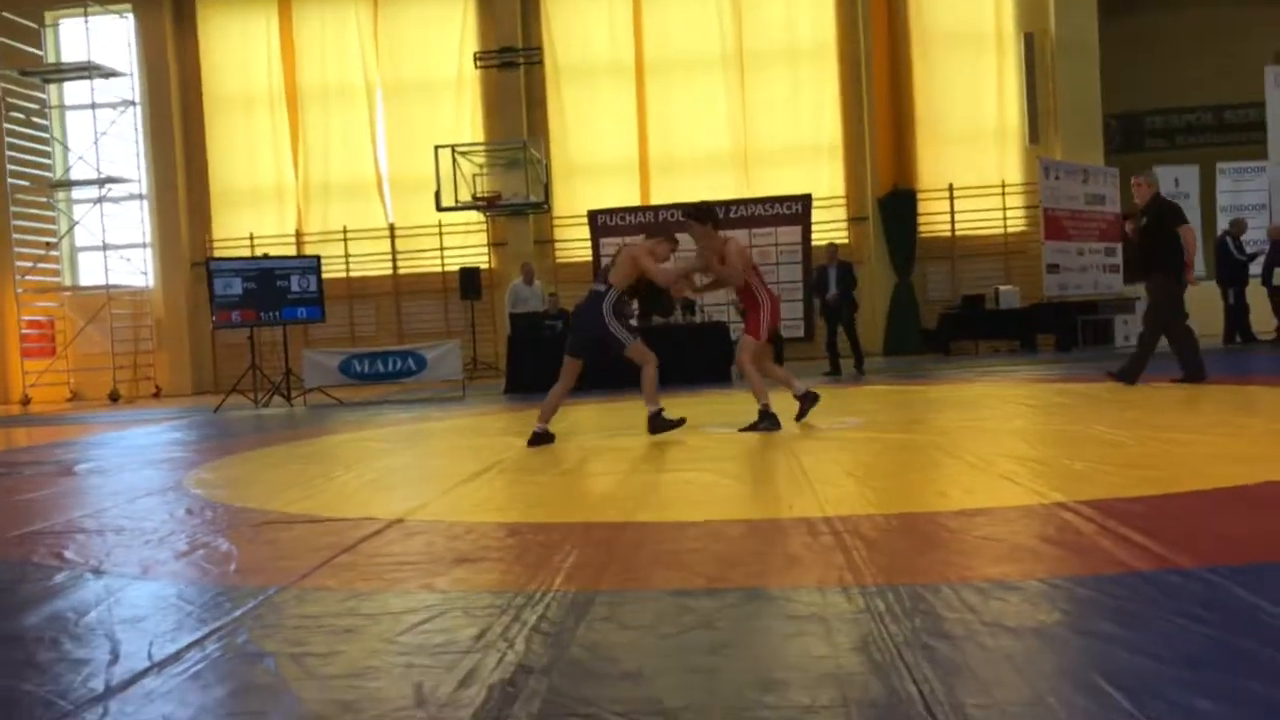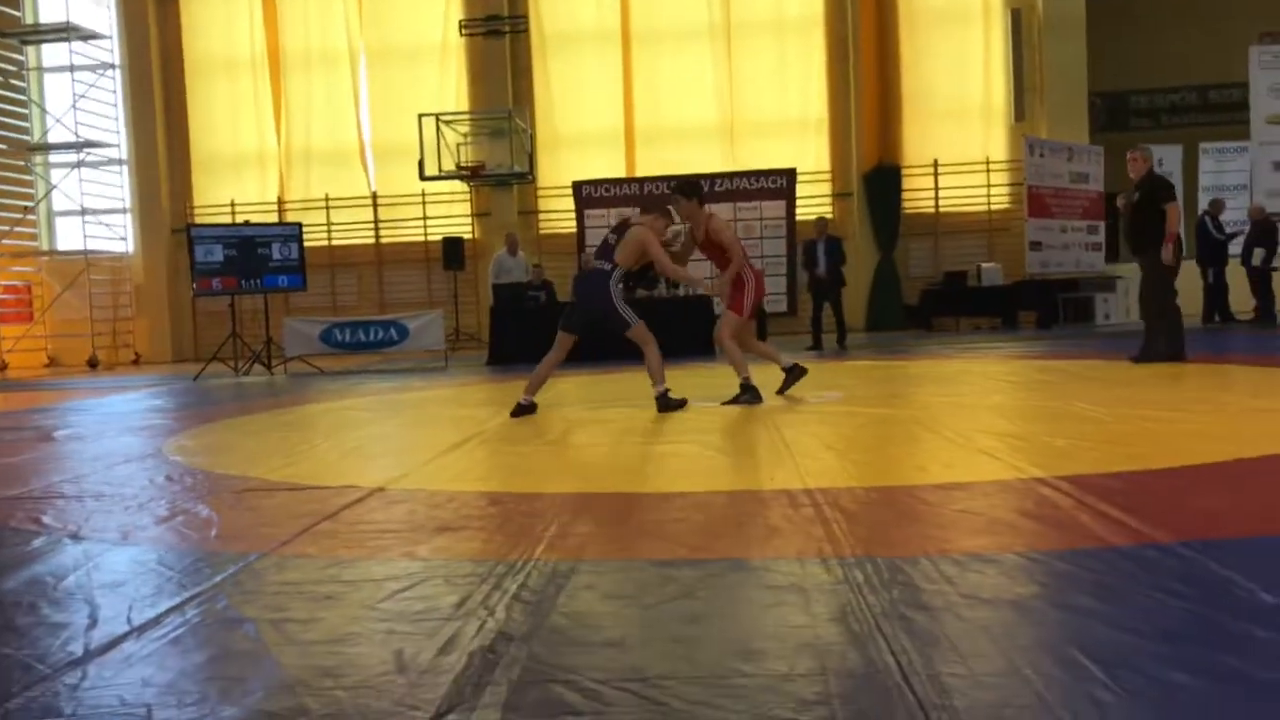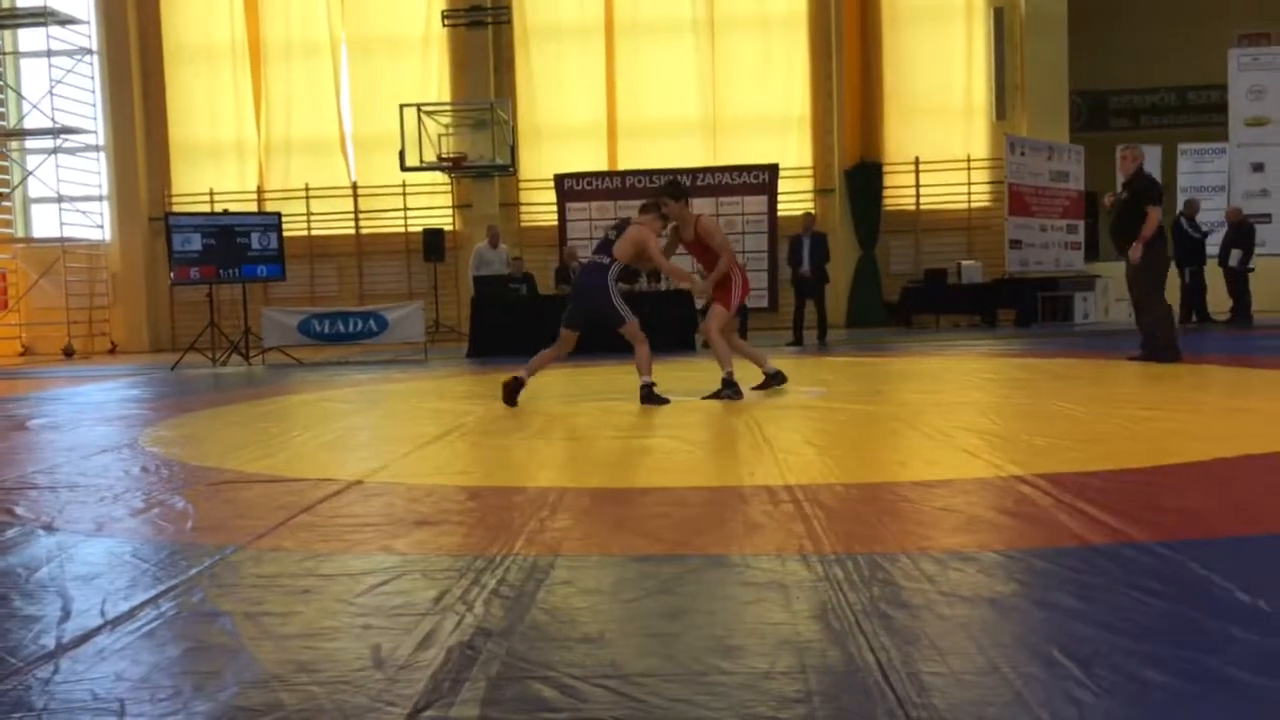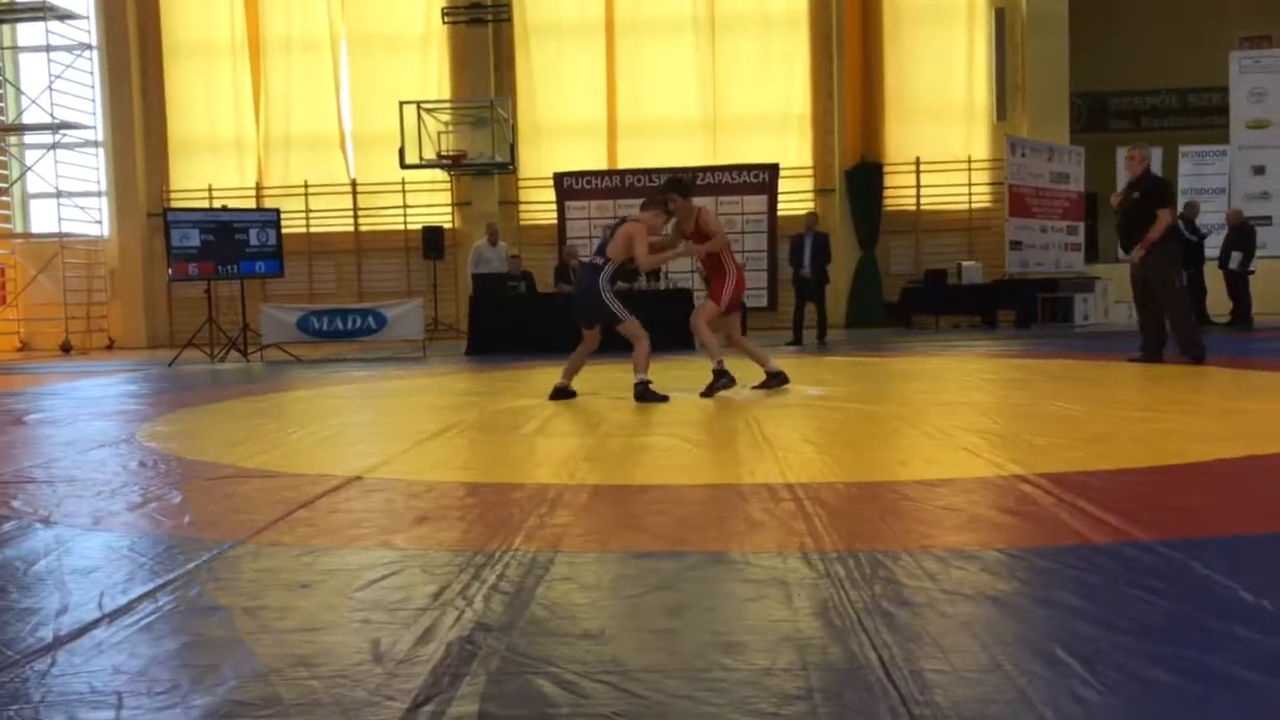
dt=0.2s
person 1, frame 1
left shoulder: (731, 247)
right shoulder: (712, 250)
left elbow: (737, 280)
right elbow: (724, 280)
left wrist: (710, 262)
right wrist: (697, 289)
left hip: (764, 306)
right hip: (755, 308)
left knee: (743, 359)
right knee: (761, 363)
left ankle: (768, 416)
right ankle: (804, 394)
person 1, frame 2
left shoulder: (714, 224)
right shoulder: (693, 231)
left elbow: (738, 253)
right elbow: (680, 259)
left wrist: (725, 279)
left hip: (747, 283)
right hip: (740, 285)
left knee: (722, 334)
right knee: (745, 340)
left ankle: (749, 389)
right ankle: (791, 368)
person 1, frame 3
left shoulder: (704, 224)
right shoulder: (676, 231)
left elbow: (728, 255)
right elbow: (663, 257)
left wrist: (710, 281)
left hip: (733, 281)
right hip: (721, 283)
left knee: (710, 328)
right knee: (727, 336)
left ankle: (730, 384)
right ankle: (772, 373)
person 1, frame 4
left shoulder: (704, 216)
right shoulder: (679, 224)
left elbow: (723, 239)
left wrist: (702, 248)
left hip: (730, 277)
right hip: (719, 279)
left knee: (698, 321)
right knee: (734, 336)
left ankle: (721, 373)
right ankle: (775, 373)
person 2, frame 1
left shoulder: (1165, 208)
right shoulder: (1144, 213)
left elbow: (1188, 233)
left wrist: (1189, 266)
right wrist: (1132, 234)
left hip: (1168, 276)
right hip: (1157, 277)
left knee: (1153, 324)
right knee: (1174, 326)
left ankle: (1131, 372)
right ankle: (1194, 371)
person 2, frame 2
left shoulder: (1157, 184)
right shoulder: (1139, 188)
left elbow: (1173, 211)
left wrist: (1169, 243)
right wrist: (1124, 208)
left hip: (1159, 252)
right hip: (1148, 253)
left knee: (1151, 301)
right knee: (1163, 303)
left ankle: (1153, 350)
right ankle: (1174, 350)
person 2, frame 3
left shoulder: (1146, 183)
right shoulder: (1127, 187)
left elbow: (1154, 215)
left wrist: (1138, 243)
right wrist: (1111, 207)
left hip: (1147, 252)
right hip: (1134, 254)
left knee: (1152, 300)
right knee: (1141, 302)
left ankle: (1167, 349)
right ankle: (1150, 349)
person 2, frame 4
left shoulder: (1156, 184)
right shoulder: (1128, 189)
left elbow: (1165, 218)
right elbow: (1129, 221)
left wrist: (1142, 246)
right wrist: (1116, 207)
left hip: (1159, 253)
right hip: (1140, 256)
left knee: (1172, 300)
right knee: (1144, 305)
left ankle: (1193, 348)
right ankle: (1152, 350)
person 3, frame 1
left shoulder: (633, 253)
right shoulder: (639, 252)
right elbow: (663, 280)
left wrist: (684, 270)
right wrist: (693, 266)
left hip: (583, 314)
right hip: (602, 314)
left knee: (566, 380)
right knee: (649, 361)
left ankle: (539, 432)
right ankle: (654, 417)
person 3, frame 2
left shoulder: (623, 227)
right shoulder: (644, 233)
right elbow: (669, 269)
right wrist: (700, 283)
left hip: (583, 290)
right hip: (605, 292)
left knee: (557, 352)
right knee: (649, 343)
left ankle: (525, 402)
right ankle: (662, 396)
person 3, frame 3
left shoulder: (619, 226)
right shoulder: (644, 232)
right elbow: (666, 266)
right wrist: (697, 282)
left hip: (581, 285)
right hip: (602, 288)
left knee: (562, 346)
right knee: (640, 341)
left ankle: (520, 379)
right ankle: (647, 389)
person 3, frame 4
left shoulder: (623, 223)
right shoulder: (638, 228)
right elbow: (644, 263)
right wrist: (678, 252)
left hip: (582, 285)
right hip: (599, 286)
left knee: (591, 342)
right knee: (641, 338)
left ankle: (562, 386)
right ankle: (641, 386)
